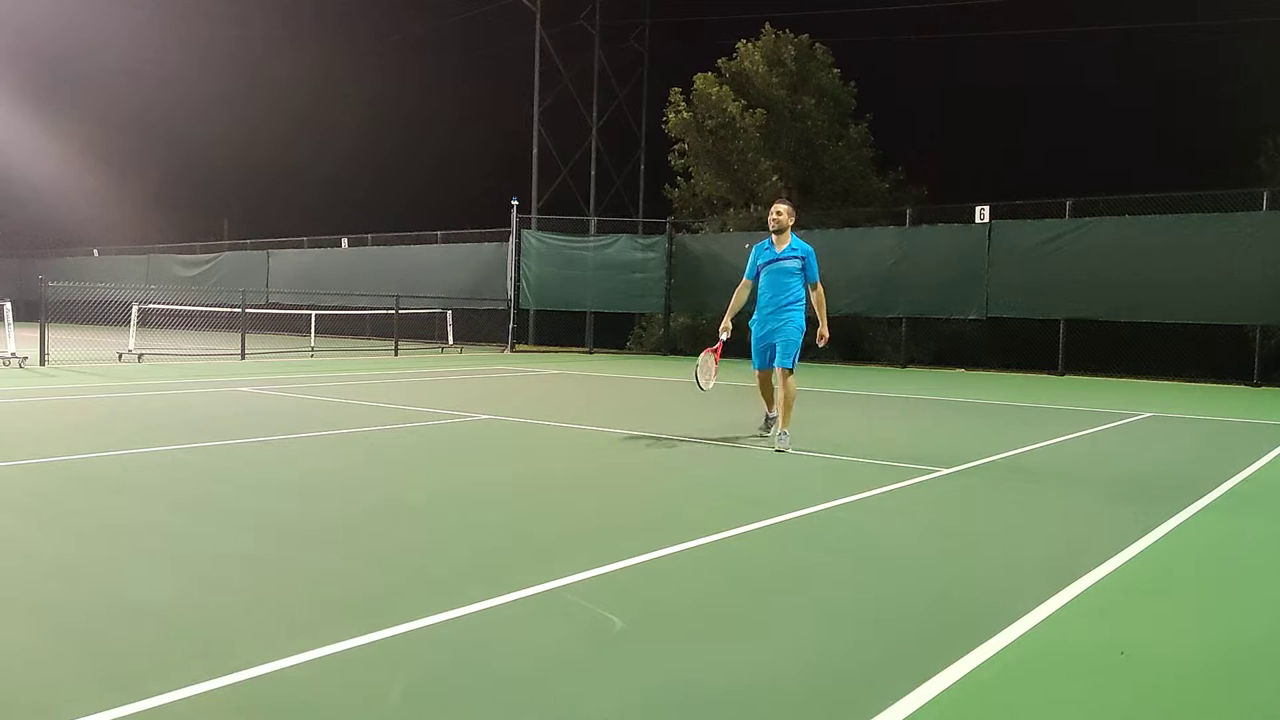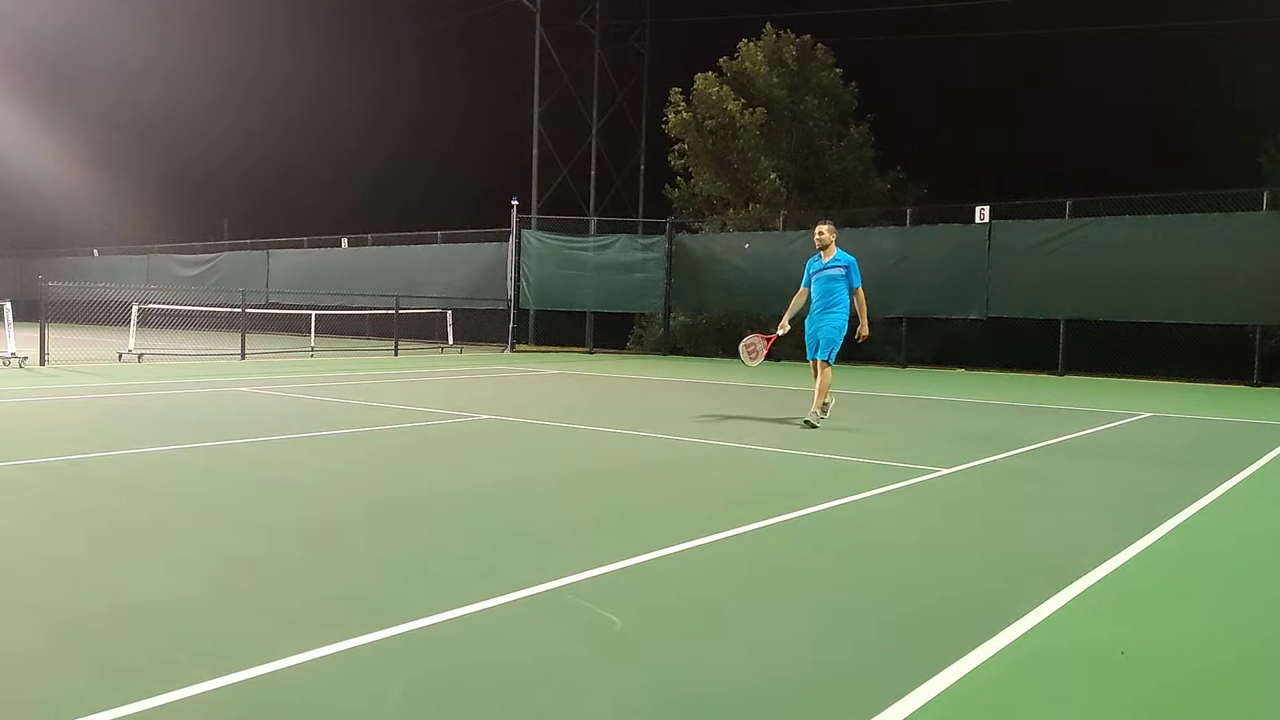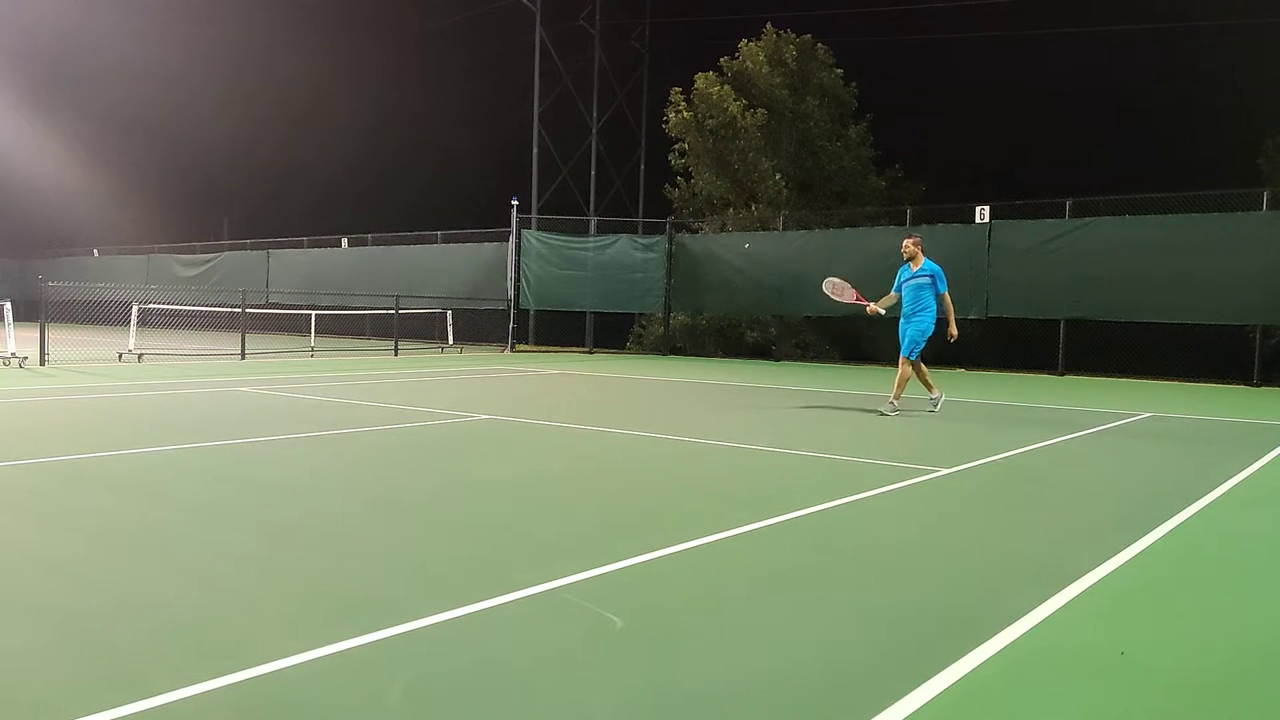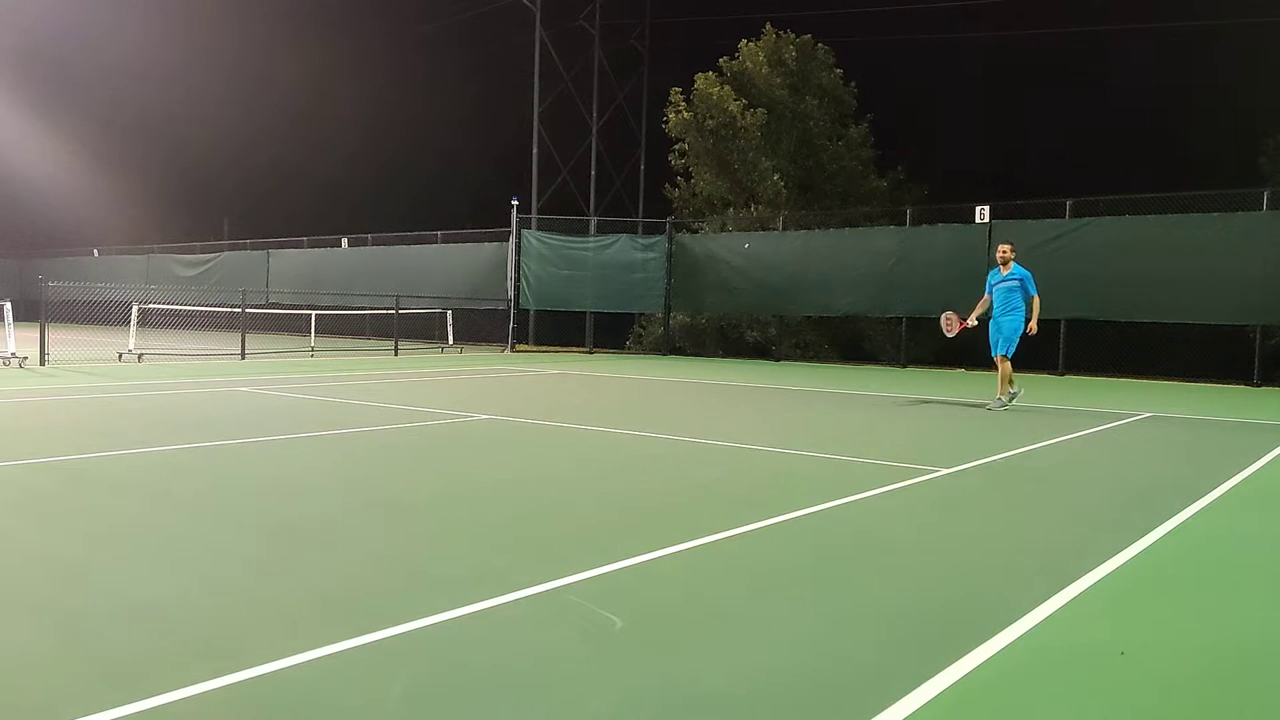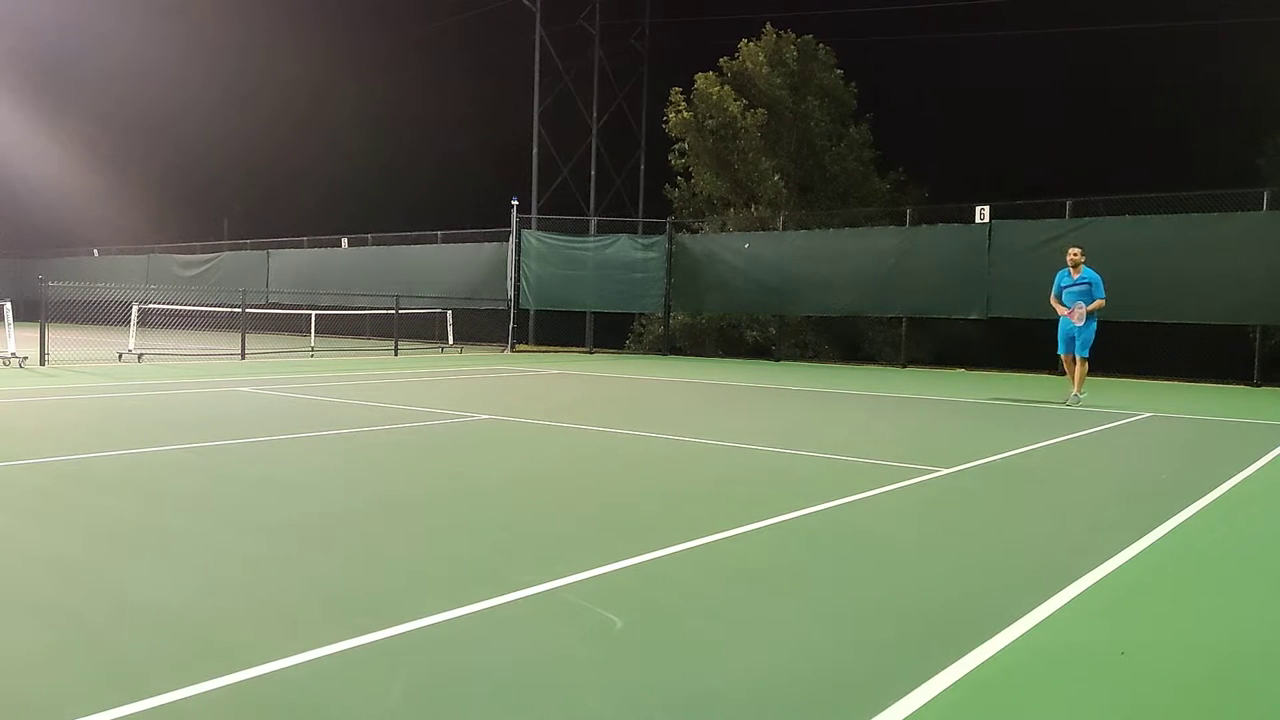
dt=1s
person 1, frame 1
left shoulder: (805, 251)
right shoulder: (758, 250)
left elbow: (815, 289)
right elbow: (745, 287)
left wrist: (823, 323)
right wrist: (727, 318)
left hip: (790, 321)
right hip: (761, 321)
left knee: (784, 372)
right knee: (763, 374)
left ankle: (783, 432)
right ankle: (771, 414)
person 1, frame 2
left shoulder: (847, 261)
right shoulder: (811, 263)
left elbow: (858, 294)
right elbow: (802, 294)
left wrist: (864, 323)
right wrist: (786, 318)
left hip: (835, 320)
right hip: (813, 320)
left knee: (824, 363)
right knee: (815, 364)
left ankle: (816, 412)
right ankle: (825, 400)
person 1, frame 3
left shoulder: (934, 270)
right shoulder: (903, 271)
left elbow: (945, 298)
right elbow: (893, 296)
left wrist: (952, 324)
right wrist: (876, 306)
left hip: (922, 322)
right hip: (905, 322)
left knee: (905, 360)
right knee: (914, 362)
left ankle: (893, 402)
right ankle: (935, 394)
person 1, frame 4
left shoulder: (1023, 274)
right shoulder: (992, 275)
left elbow: (1035, 298)
right elbow: (986, 299)
left wrist: (1034, 320)
right wrist: (974, 315)
left hip: (1012, 321)
right hip: (996, 322)
left knee: (1003, 357)
right knee: (999, 359)
left ankle: (1001, 398)
right ankle: (1013, 389)
person 1, frame 5
left shoulder: (1093, 277)
right shoulder: (1061, 275)
left elbow: (1101, 302)
right elbow: (1053, 297)
left wrist: (1084, 310)
right wrist: (1059, 308)
left hip: (1086, 323)
right hip: (1066, 322)
left knee: (1081, 358)
right knee: (1066, 357)
left ankle: (1076, 393)
right ankle: (1077, 389)
